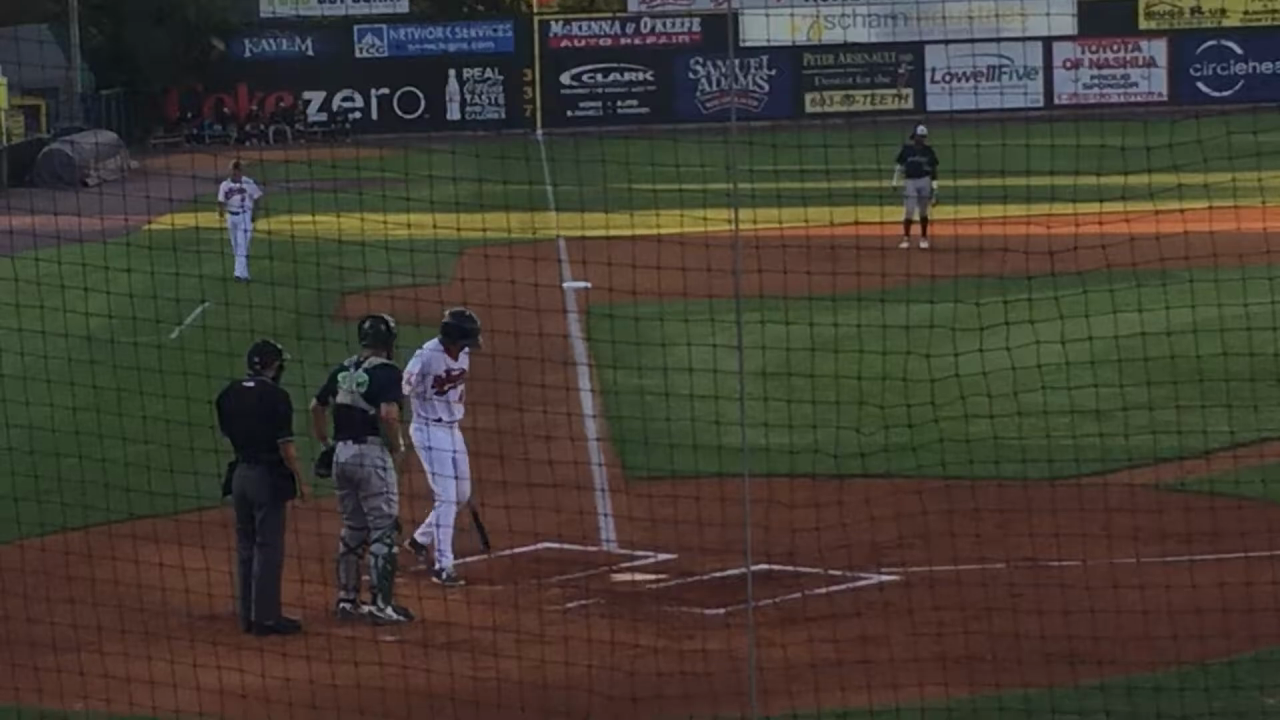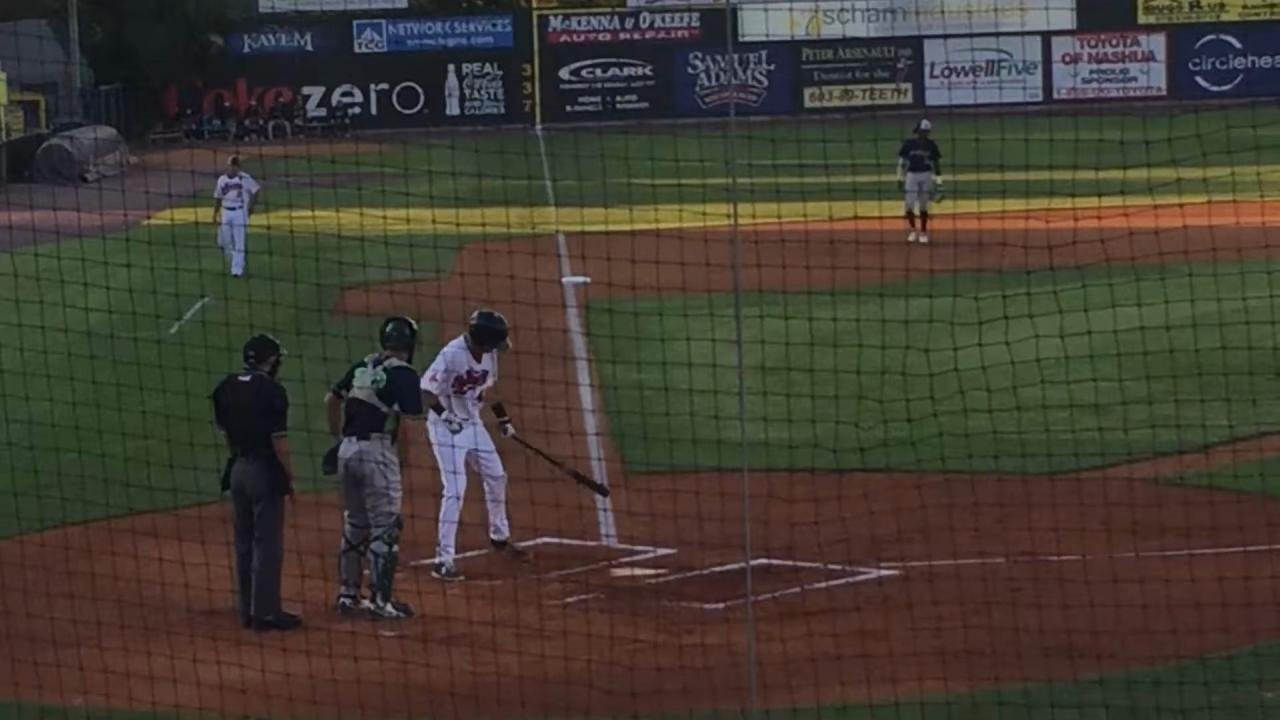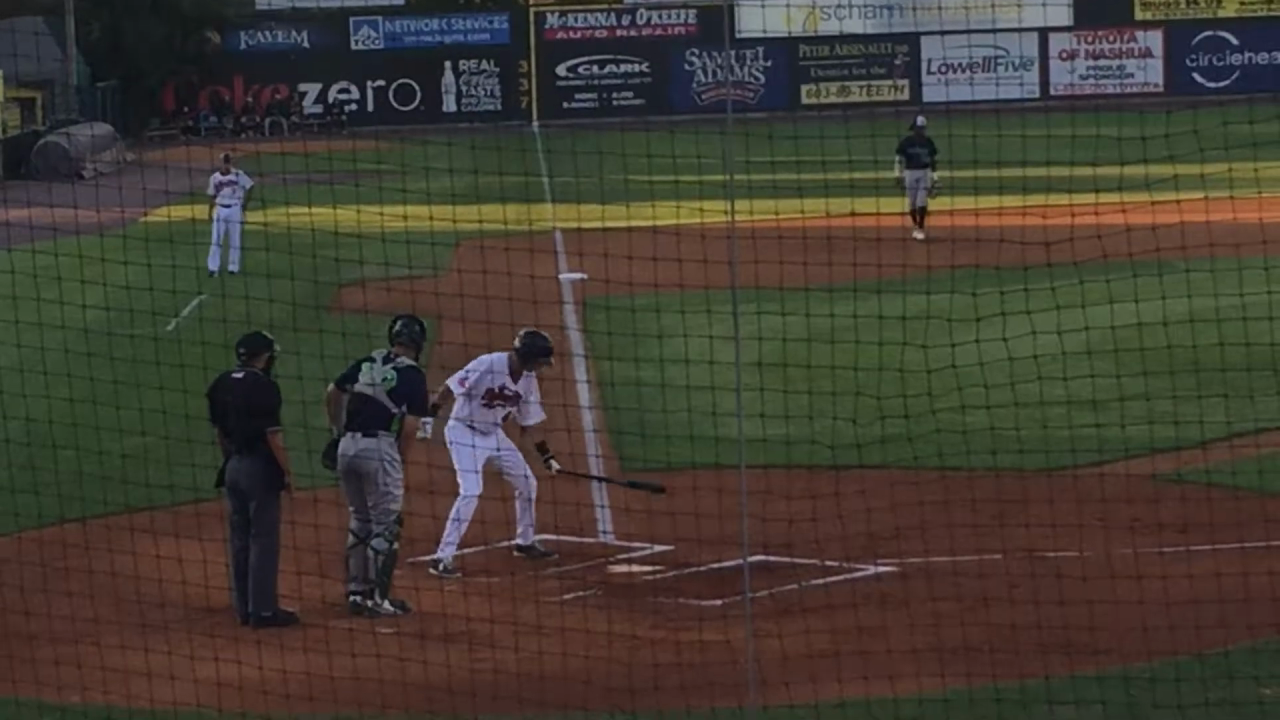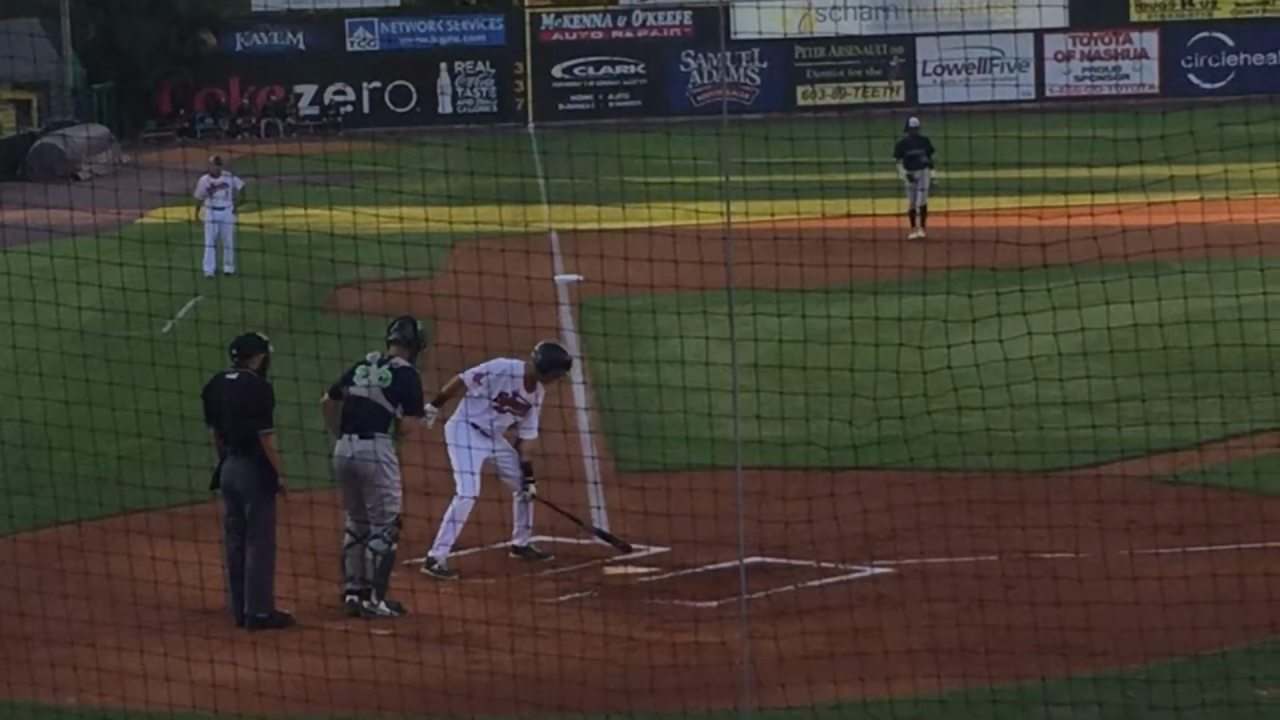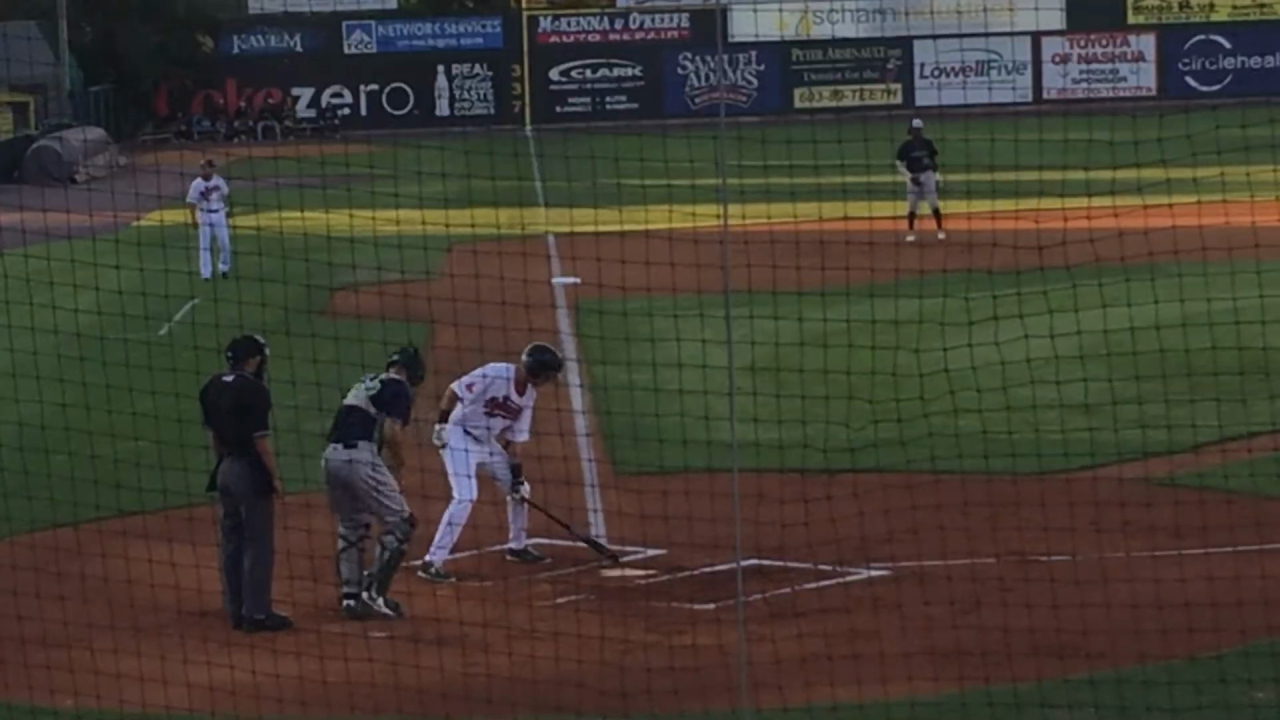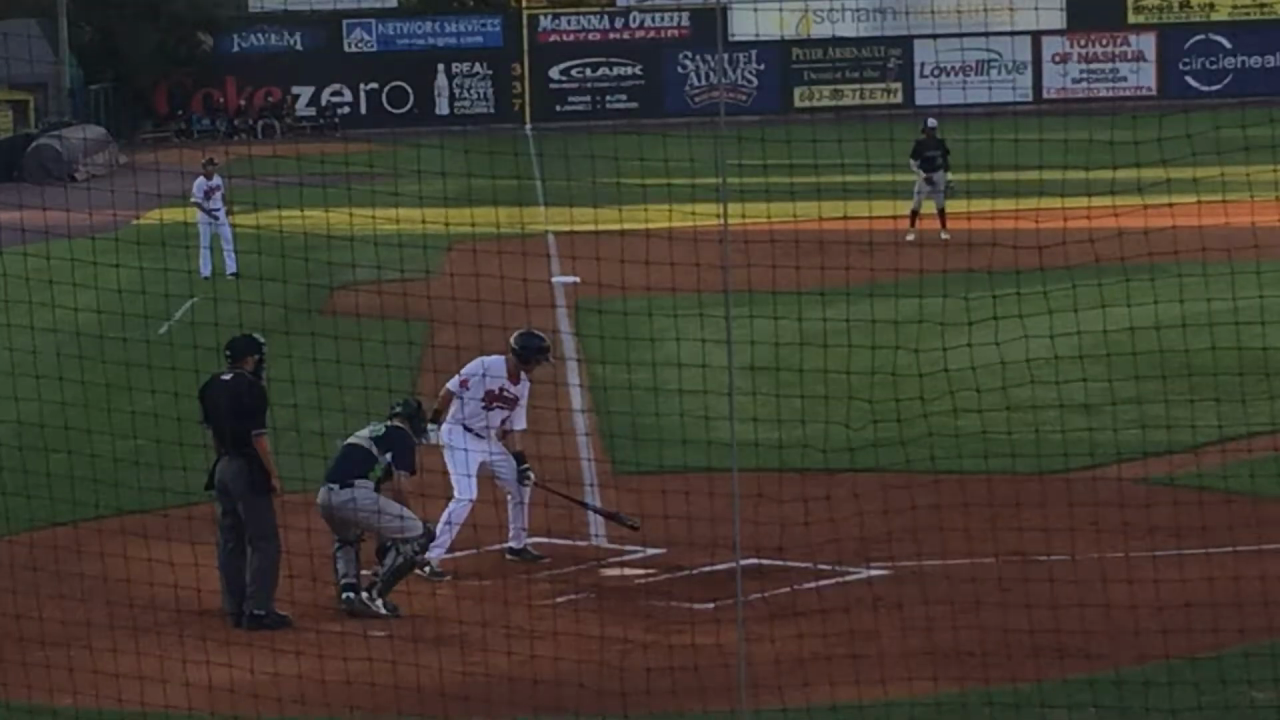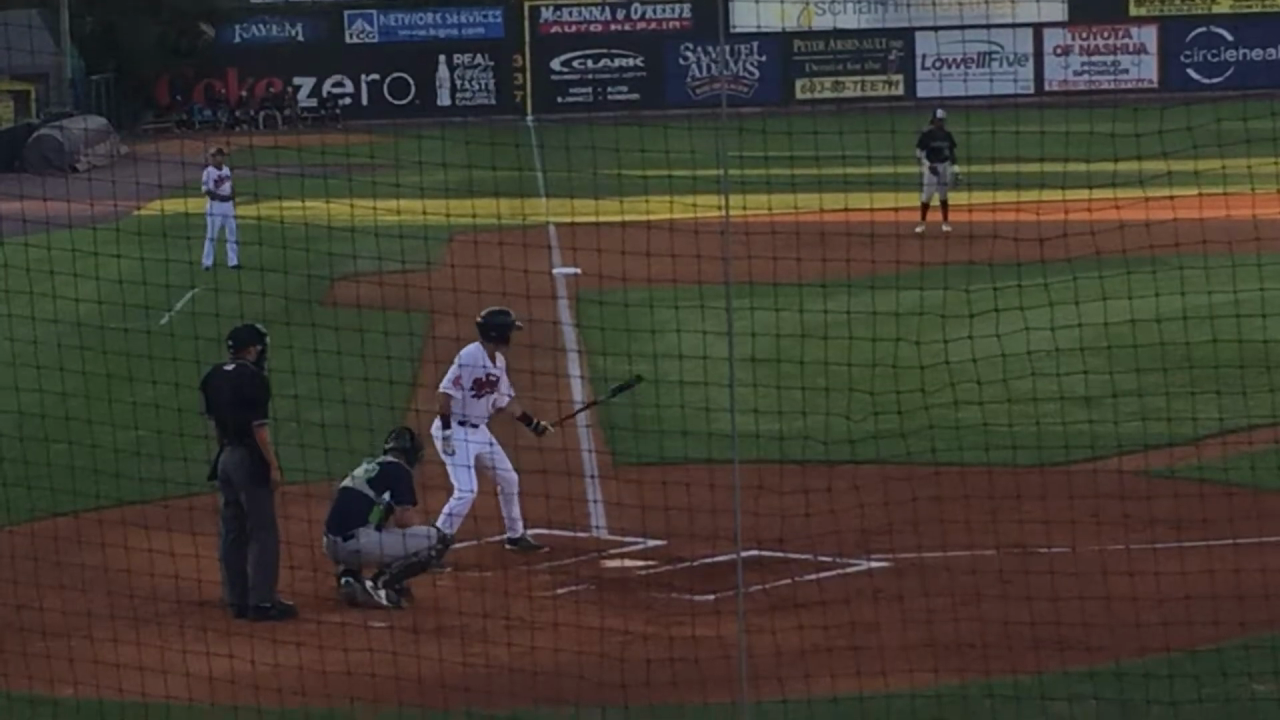
dt=0.3s
person 1, frame 1
left shoulder: (229, 394)
right shoulder: (275, 397)
left elbow: (228, 435)
right elbow: (285, 447)
right wrist: (299, 481)
left hip: (240, 474)
right hip: (267, 477)
left knee: (246, 546)
right knee: (268, 548)
left ankle: (248, 614)
right ankle: (266, 617)
person 1, frame 2
left shoulder: (226, 387)
right shoulder: (271, 390)
left elbow: (226, 433)
right elbow: (279, 441)
right wrist: (291, 477)
left hip: (238, 469)
right hip: (265, 472)
left knee: (244, 542)
right knee: (267, 543)
left ankle: (248, 610)
right ankle: (266, 613)
person 1, frame 3
left shoulder: (220, 385)
right shoulder: (264, 387)
left elbow: (220, 433)
right elbow: (273, 437)
right wrist: (287, 472)
left hip: (233, 467)
right hip: (260, 468)
left knee: (239, 539)
right knee: (264, 539)
left ankle: (244, 607)
right ankle: (263, 609)
person 1, frame 4
left shoulder: (216, 386)
right shoulder: (257, 387)
left elbow: (215, 433)
right elbow: (266, 437)
right wrist: (280, 473)
left hip: (228, 468)
right hip: (254, 469)
left knee: (234, 540)
right knee: (260, 541)
left ankle: (240, 608)
right ankle: (259, 611)
person 1, frame 5
left shoulder: (212, 388)
right shoulder: (253, 390)
left elbow: (214, 435)
right elbow: (260, 439)
right wrist: (275, 476)
left hip: (225, 470)
right hip: (250, 472)
left knee: (231, 542)
right knee: (258, 543)
left ankle: (236, 610)
right ankle: (256, 613)
person 1, frame 6
left shoulder: (211, 386)
right shoulder: (251, 388)
left elbow: (213, 432)
right elbow: (258, 437)
right wrist: (273, 474)
left hip: (222, 468)
right hip: (248, 470)
left knee: (229, 541)
right knee: (264, 540)
left ankle: (235, 609)
right ankle: (258, 609)
person 1, frame 7
left shoulder: (214, 377)
right shoulder: (253, 378)
left elbow: (216, 421)
right elbow: (259, 428)
right wrist: (273, 466)
left hip: (225, 459)
right hip: (249, 460)
left knee: (231, 532)
right knee: (262, 532)
left ankle: (237, 599)
right ankle: (262, 601)
person 2, frame 1
left shoulder: (343, 370)
right shoulder: (387, 371)
left elbow: (316, 407)
right elbow: (388, 415)
left wrist: (326, 444)
right wrist: (397, 446)
left hip: (342, 454)
right hip: (371, 454)
left knee: (352, 529)
right knee: (383, 529)
left ankle: (347, 600)
right ankle: (381, 604)
person 2, frame 2
left shoulder: (361, 367)
right shoulder: (405, 375)
left elbow: (331, 401)
right elbow: (407, 425)
left wrist: (337, 439)
right wrist: (401, 456)
left hip: (347, 450)
right hip: (376, 452)
left knee: (355, 525)
right knee: (384, 527)
left ankle: (348, 595)
right ankle: (380, 601)
person 2, frame 3
left shoulder: (366, 362)
right shoulder: (413, 375)
left elbow: (332, 392)
right elbow: (409, 427)
left wrist: (337, 430)
right wrist: (401, 453)
left hip: (347, 447)
right hip: (379, 449)
left knee: (359, 521)
right knee: (385, 524)
left ankle: (356, 592)
right ankle: (378, 599)
person 2, frame 4
left shoulder: (361, 366)
right shoulder: (406, 374)
left elbow: (328, 401)
right elbow: (410, 423)
left hip: (344, 449)
right hip: (375, 451)
left knee: (356, 524)
right knee: (384, 526)
left ankle: (352, 593)
right ankle: (374, 600)
person 2, frame 5
left shoulder: (363, 384)
right shoulder: (399, 388)
right elbow: (392, 432)
right wrist: (399, 463)
left hip: (332, 457)
right hip: (360, 458)
left knee: (350, 528)
right knee: (400, 523)
left ankle: (350, 597)
right ankle: (373, 593)
person 2, frame 6
left shoulder: (370, 432)
right shoulder: (402, 436)
right elbow: (399, 483)
left wrist: (383, 530)
right wrist: (406, 514)
left hip: (327, 497)
right hip: (353, 495)
left knee: (347, 537)
right knee: (421, 534)
left ankle: (348, 592)
right ankle: (373, 595)
person 2, frame 7
left shoulder: (368, 467)
right shoulder: (399, 470)
right elbow: (405, 519)
left hip: (334, 544)
right hip: (358, 541)
right knee: (439, 540)
left ankle: (348, 580)
right ankle: (379, 586)
person 3, frame 1
left shoulder: (463, 353)
right shoulder: (426, 355)
right elbow: (401, 392)
left hip: (452, 430)
right hip: (430, 431)
left knee: (461, 493)
right knee: (446, 497)
left ankle: (421, 540)
right ankle: (443, 566)
person 3, frame 2
left shoulder: (489, 354)
right shoulder: (452, 354)
right elbow: (427, 390)
left wrist: (503, 419)
right wrist: (444, 414)
left hip: (473, 425)
right hip: (446, 429)
left knee: (497, 479)
right knee: (454, 492)
left ankle: (500, 536)
right ankle: (442, 561)
person 3, frame 3
left shoulder: (529, 379)
right shoulder: (488, 364)
left elbow: (529, 422)
right elbow: (450, 387)
left wrist: (547, 457)
right wrist: (429, 416)
left hip: (493, 434)
right hip: (464, 432)
left knee: (527, 483)
right knee: (471, 492)
left ankle: (525, 542)
right ankle: (442, 558)
person 3, frame 4
left shoulder: (537, 393)
right shoulder: (503, 369)
left elbow: (525, 438)
right elbow: (463, 380)
left wrist: (528, 476)
right wrist: (435, 404)
left hip: (494, 438)
right hip: (466, 432)
left knee: (526, 487)
right knee: (468, 493)
left ankle: (521, 543)
right ankle: (436, 557)
person 3, frame 5
left shoulder: (528, 395)
right shoulder: (494, 374)
left elbow: (515, 439)
right elbow: (455, 390)
left wrist: (518, 478)
right wrist: (441, 424)
left hip: (488, 442)
right hip: (459, 437)
left knee: (520, 490)
right knee: (465, 498)
left ankle: (517, 546)
right ankle: (432, 562)
person 3, frame 6
left shoulder: (523, 384)
right shoulder: (484, 367)
left elbow: (514, 428)
right elbow: (449, 391)
left wrist: (523, 465)
right wrist: (434, 423)
left hip: (489, 439)
right hip: (460, 436)
left knee: (521, 487)
right knee: (464, 498)
left ankle: (517, 546)
right ankle: (428, 559)
person 3, frame 7
left shoulder: (498, 360)
right shoulder: (470, 356)
left elbow: (504, 401)
right elbow: (445, 393)
left wrist: (533, 424)
right wrist: (445, 430)
left hip: (478, 430)
right hip: (455, 431)
left knee: (509, 479)
right knee: (466, 492)
left ankle: (515, 536)
